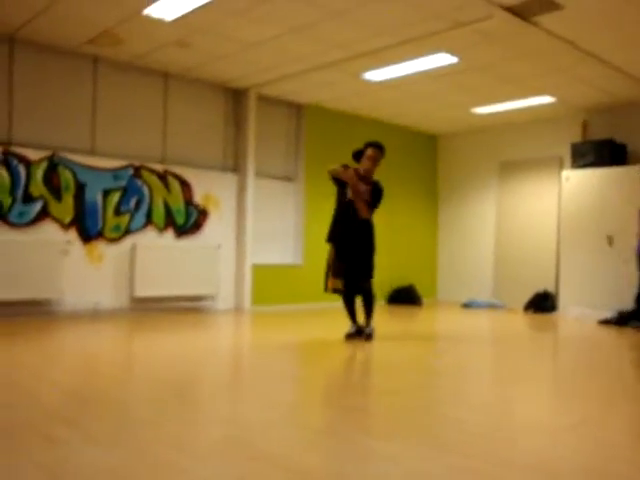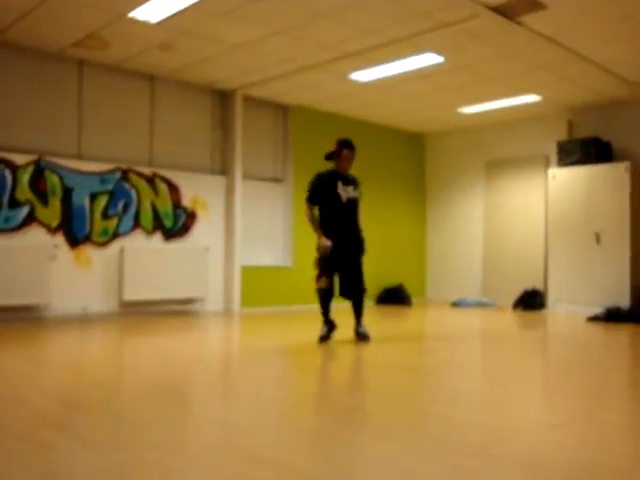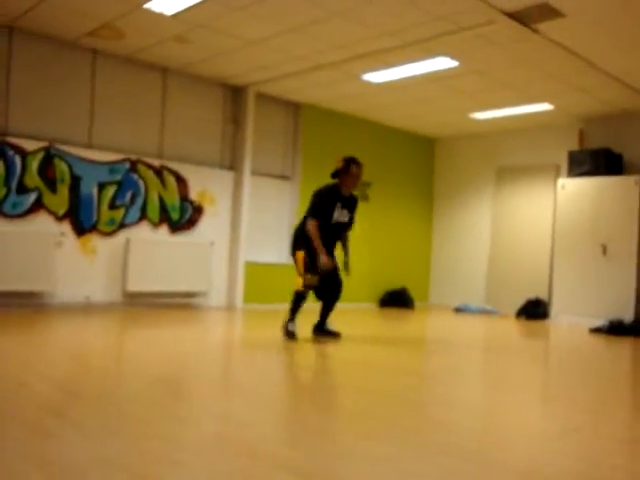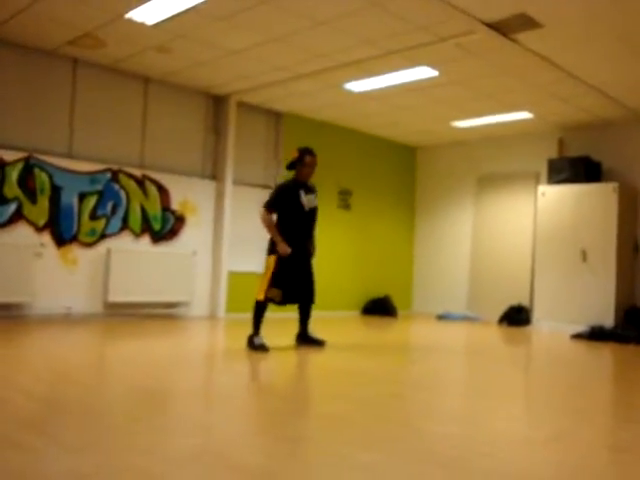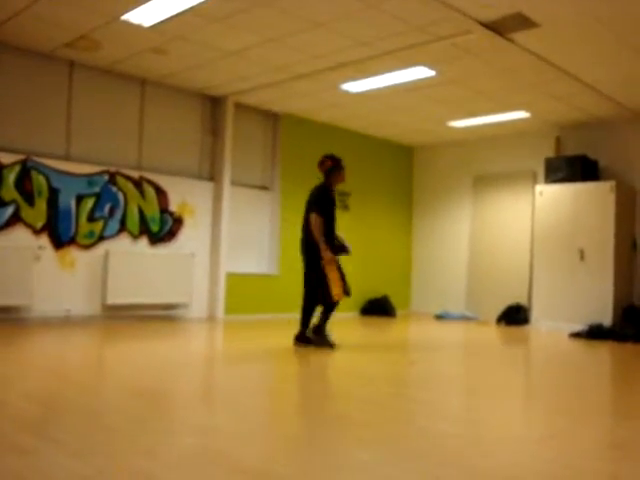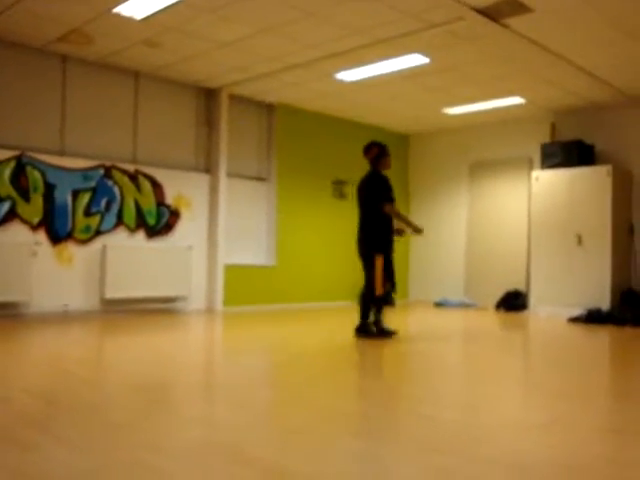
dt=0.7s
person 1, frame 1
left shoulder: (375, 187)
right shoulder: (347, 172)
left elbow: (365, 214)
right elbow: (333, 170)
left wrist: (357, 192)
right wrist: (355, 181)
left hip: (363, 241)
right hip: (340, 239)
left knee: (364, 284)
right knee: (343, 284)
left ankle: (368, 325)
right ankle: (355, 325)
person 1, frame 2
left shoulder: (353, 182)
right shoulder: (323, 179)
right elbow: (311, 210)
left wrist: (360, 236)
right wrist: (320, 237)
left hip: (352, 242)
right hip: (330, 242)
left knee: (356, 286)
right knee: (324, 284)
left ankle: (359, 326)
right ankle: (327, 322)
person 1, frame 3
left shoulder: (353, 201)
right shoulder: (325, 194)
left elbow: (344, 230)
right elbow: (311, 224)
left wrist: (346, 256)
right wrist: (322, 254)
left hip: (326, 248)
right hip: (305, 244)
left knee: (334, 287)
right knee: (308, 281)
left ankle: (321, 325)
right ankle: (290, 322)
person 1, frame 4
left shoulder: (312, 190)
right shoulder: (285, 189)
right elbow: (266, 215)
left wrist: (311, 245)
right wrist: (279, 242)
left hip: (302, 249)
right hip: (283, 248)
left knee: (307, 292)
right knee: (269, 291)
left ankle: (303, 333)
right ankle: (255, 335)
person 1, frame 5
left shoulder: (323, 192)
right shoulder: (324, 192)
right elbow: (315, 219)
left wrist: (337, 241)
right wrist: (325, 249)
left hip: (312, 249)
right hip: (318, 249)
left knee: (313, 292)
right knee: (337, 289)
left ankle: (303, 333)
right ankle: (320, 328)
person 1, frame 6
left shoulder: (365, 181)
right shoulder: (379, 180)
right elbow: (389, 208)
left wrist: (391, 229)
right wrist: (412, 225)
left hip: (367, 237)
right hip: (377, 239)
left knee: (381, 282)
right knee: (376, 283)
left ankle: (376, 322)
right ankle: (364, 325)
